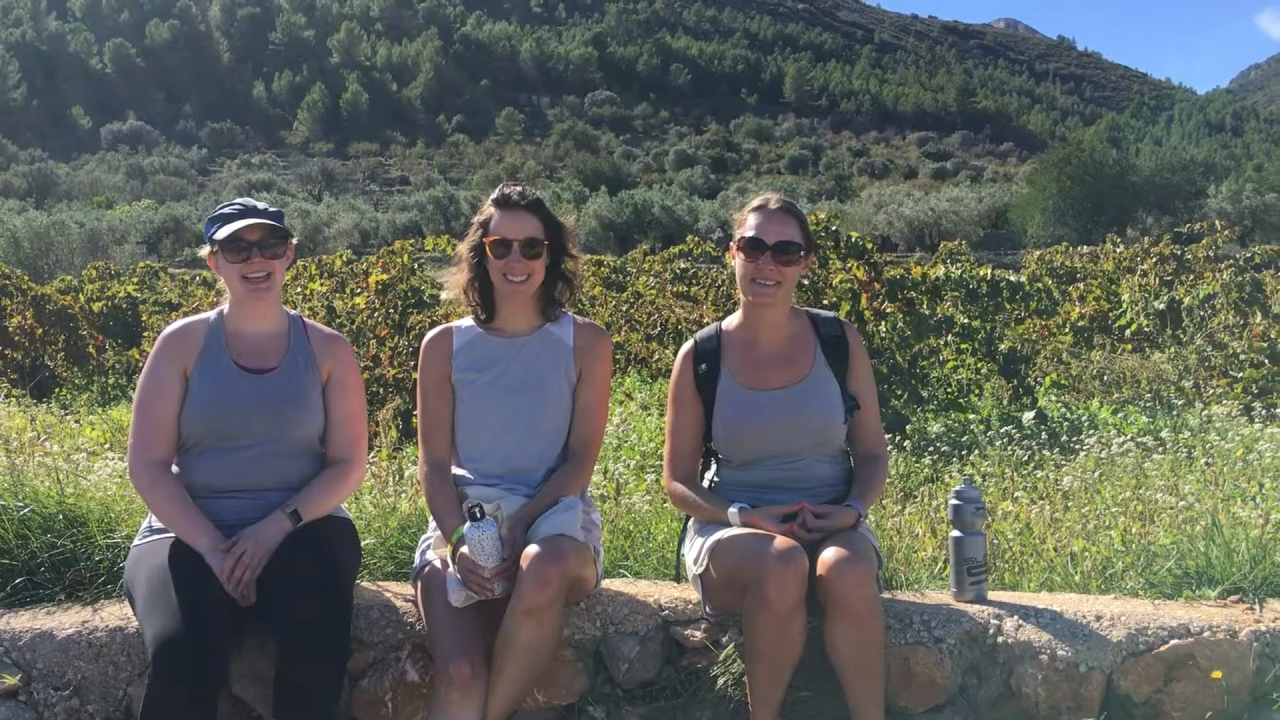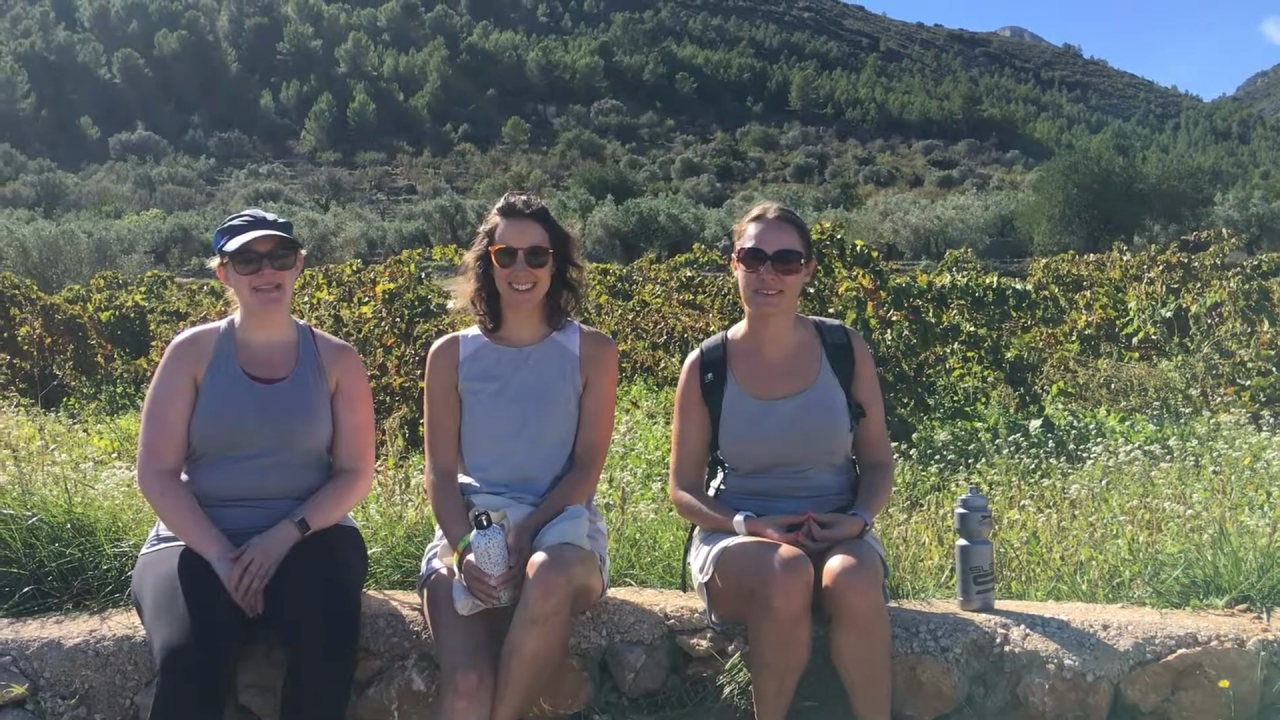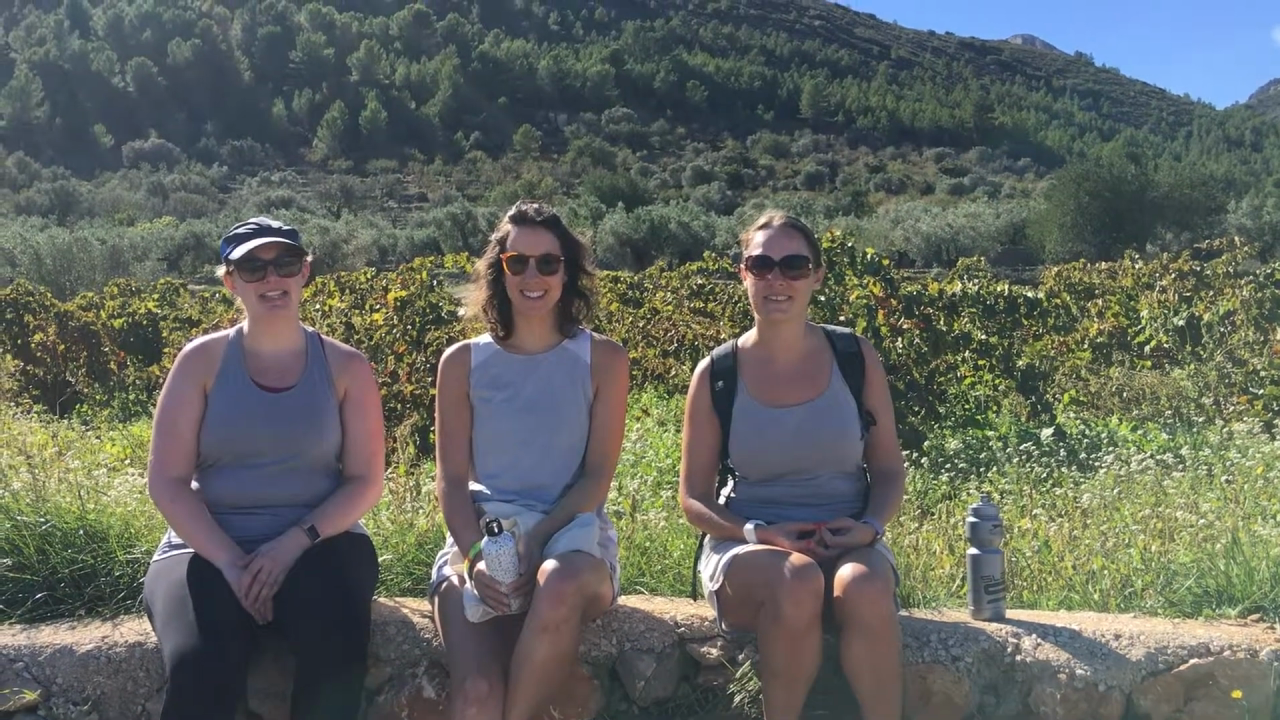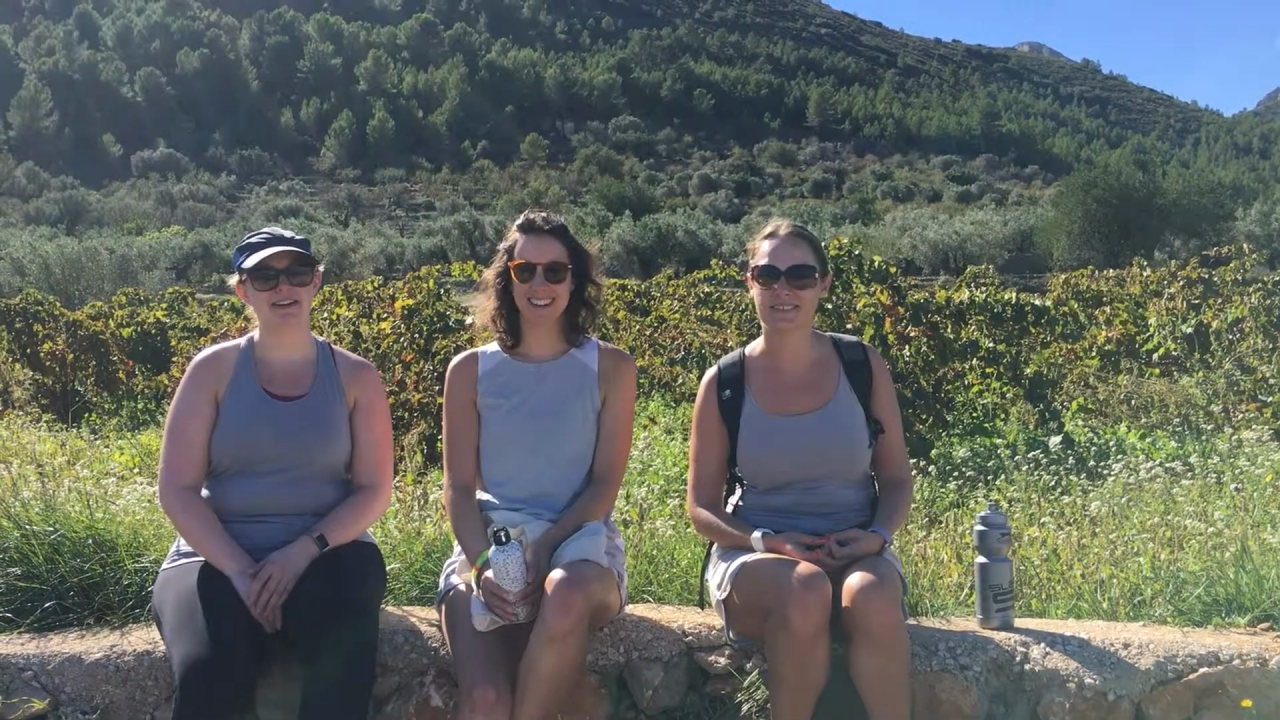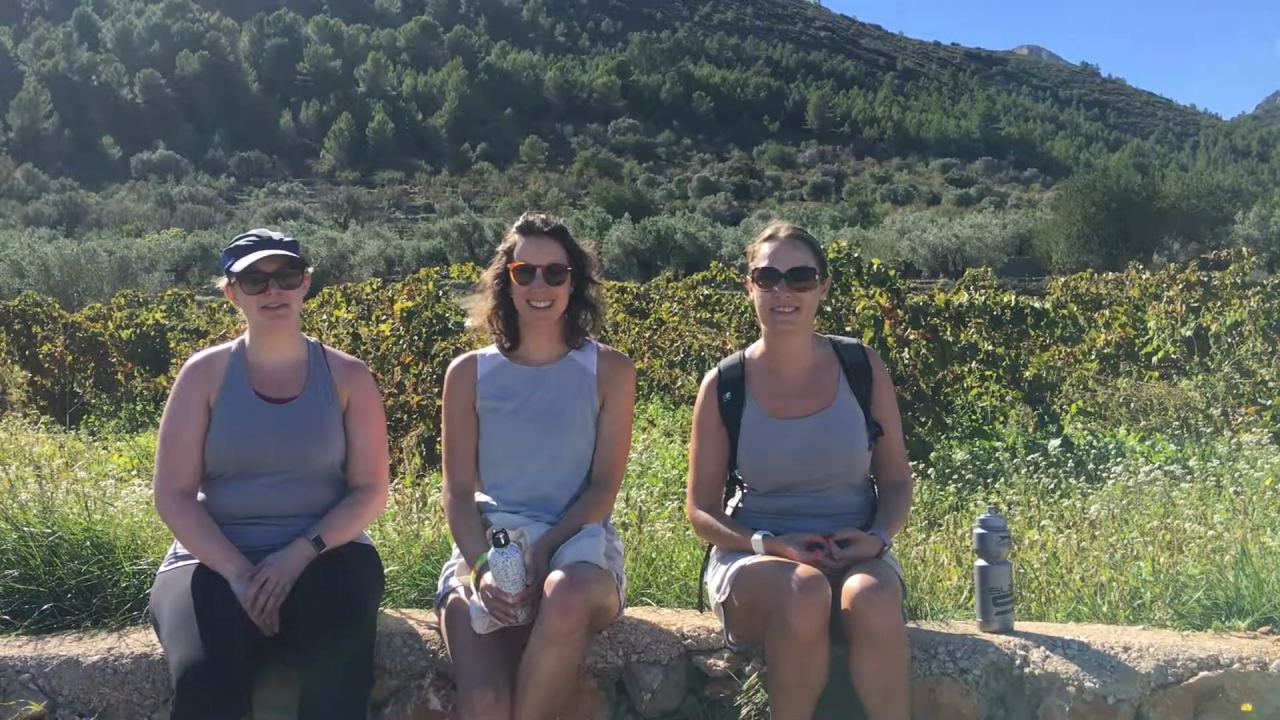
dt=1s
person 1, frame 1
left shoulder: (586, 343)
right shoulder: (444, 346)
left elbow: (581, 458)
right elbow: (434, 465)
left wrist: (520, 525)
right wrist: (459, 541)
left hip: (555, 515)
right hip: (464, 519)
left knee: (543, 571)
right knee: (459, 676)
person 1, frame 2
left shoulder: (592, 352)
right shoulder: (451, 354)
left elbow: (587, 466)
right elbow: (440, 473)
left wrist: (526, 534)
right wrist: (464, 549)
left hip: (560, 523)
right hip: (471, 527)
left knee: (550, 577)
person 1, frame 3
left shoulder: (603, 359)
right shoulder: (463, 362)
left elbow: (598, 475)
right elbow: (451, 480)
left wrist: (536, 541)
right wrist: (476, 556)
left hip: (571, 531)
right hip: (482, 535)
left knee: (560, 585)
person 1, frame 4
left shoulder: (611, 368)
right shoulder: (470, 370)
left elbow: (606, 483)
right elbow: (458, 488)
left wrist: (545, 549)
right wrist: (483, 564)
left hip: (579, 540)
right hip: (490, 543)
left knee: (568, 596)
person 1, frame 5
left shoulder: (610, 370)
right shoulder: (469, 372)
left elbow: (604, 485)
right elbow: (457, 491)
left wrist: (543, 552)
right wrist: (482, 568)
left hip: (577, 542)
right hip: (488, 547)
left knee: (566, 598)
person 2, frame 1
left shoulder: (840, 341)
right shoulder: (699, 358)
left elbow: (871, 454)
right elbow: (678, 481)
left wrist: (852, 509)
right wrist: (743, 516)
left hip: (831, 526)
right hip: (731, 530)
left knee: (847, 572)
right knee: (781, 565)
person 2, frame 2
left shoulder: (846, 350)
right shoulder: (705, 367)
left elbow: (877, 463)
right elbow: (684, 491)
left wrist: (858, 519)
right wrist: (748, 525)
left hip: (837, 535)
right hip: (737, 539)
left knee: (853, 581)
right knee: (785, 573)
person 2, frame 3
left shoulder: (856, 358)
right shoulder: (715, 375)
left elbow: (889, 470)
right elbow: (694, 499)
left wrist: (870, 527)
right wrist: (759, 533)
left hip: (847, 544)
right hip: (747, 548)
left knee: (864, 589)
right knee: (796, 581)
person 2, frame 4
left shoulder: (863, 366)
right shoulder: (723, 384)
left elbow: (897, 479)
right elbow: (702, 507)
left wrist: (877, 536)
right wrist: (766, 542)
left hip: (855, 552)
right hip: (754, 558)
left knee: (873, 597)
right knee: (804, 590)
person 2, frame 5
left shoulder: (864, 369)
right shoulder: (723, 387)
left elbow: (896, 482)
right elbow: (702, 510)
left wrist: (878, 539)
right wrist: (767, 545)
left hip: (854, 555)
right hip: (755, 559)
left knee: (872, 600)
right knee: (804, 593)
person 3, frame 1
left shoulder: (328, 349)
right shoulder: (182, 343)
left elbow: (348, 463)
right elbow: (147, 466)
left wrist: (278, 526)
right wrist: (211, 547)
left hip: (301, 528)
right hip: (189, 533)
left knee: (320, 635)
right knee: (181, 654)
person 3, frame 2
left shoulder: (336, 359)
right shoulder: (193, 351)
left elbow: (356, 473)
right elbow: (157, 474)
left wrist: (286, 535)
right wrist: (221, 556)
left hip: (308, 536)
right hip: (198, 541)
left knee: (328, 647)
right knee: (189, 664)
person 3, frame 3
left shoulder: (345, 366)
right shoulder: (201, 360)
left elbow: (365, 480)
right elbow: (167, 481)
left wrist: (295, 542)
right wrist: (229, 562)
left hip: (319, 543)
right hip: (208, 548)
left knee: (336, 657)
right knee: (199, 670)
person 3, frame 4
left shoulder: (355, 376)
right shoulder: (213, 369)
left elbow: (374, 489)
right elbow: (177, 489)
left wrist: (304, 551)
right wrist: (239, 571)
left hip: (327, 552)
right hip: (218, 556)
left knee: (343, 669)
right knee: (208, 678)
person 3, frame 5
left shoulder: (348, 376)
right shoulder: (205, 373)
left elbow: (370, 490)
right elbow: (173, 495)
left wrist: (302, 553)
right wrist: (237, 573)
left hip: (324, 554)
right hip: (216, 560)
left knee: (341, 671)
